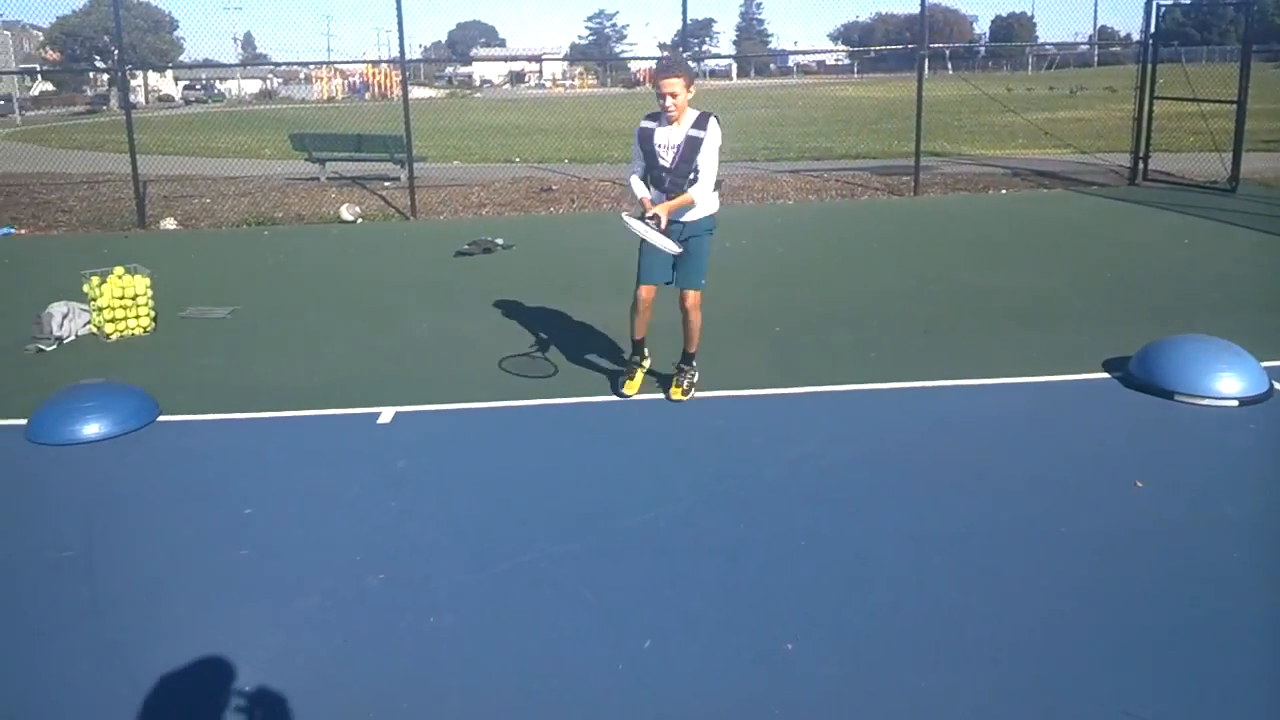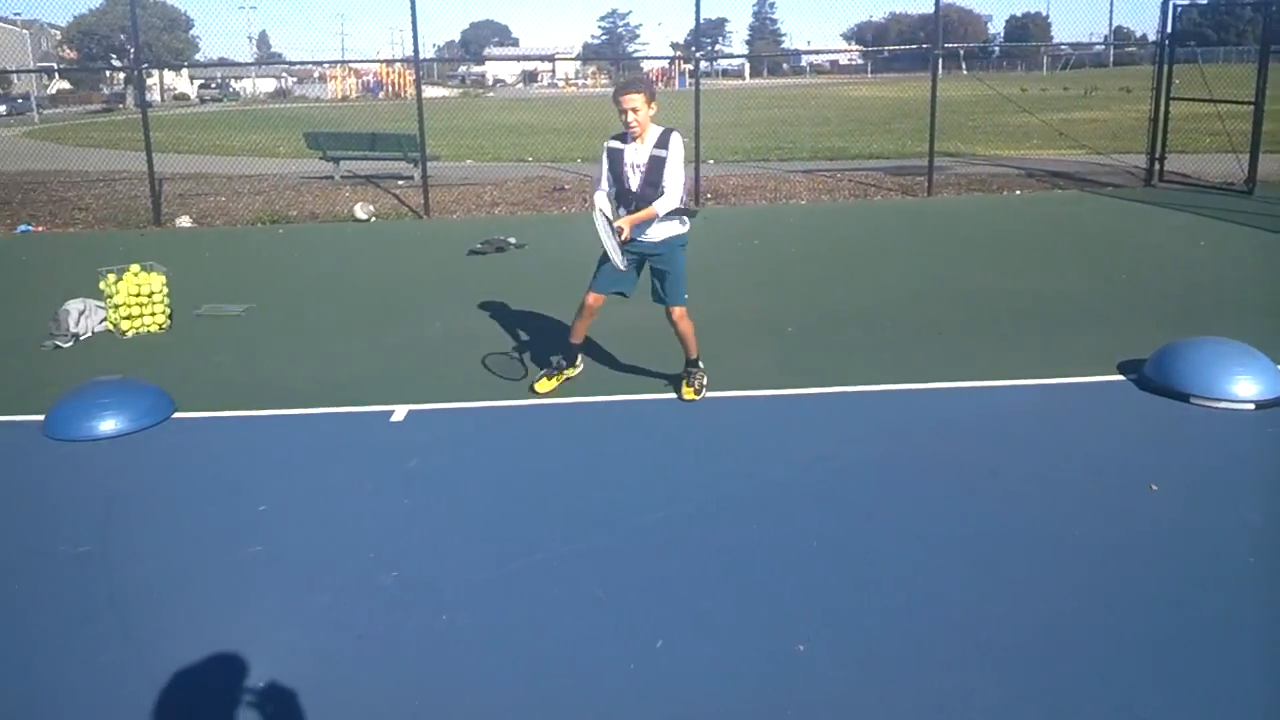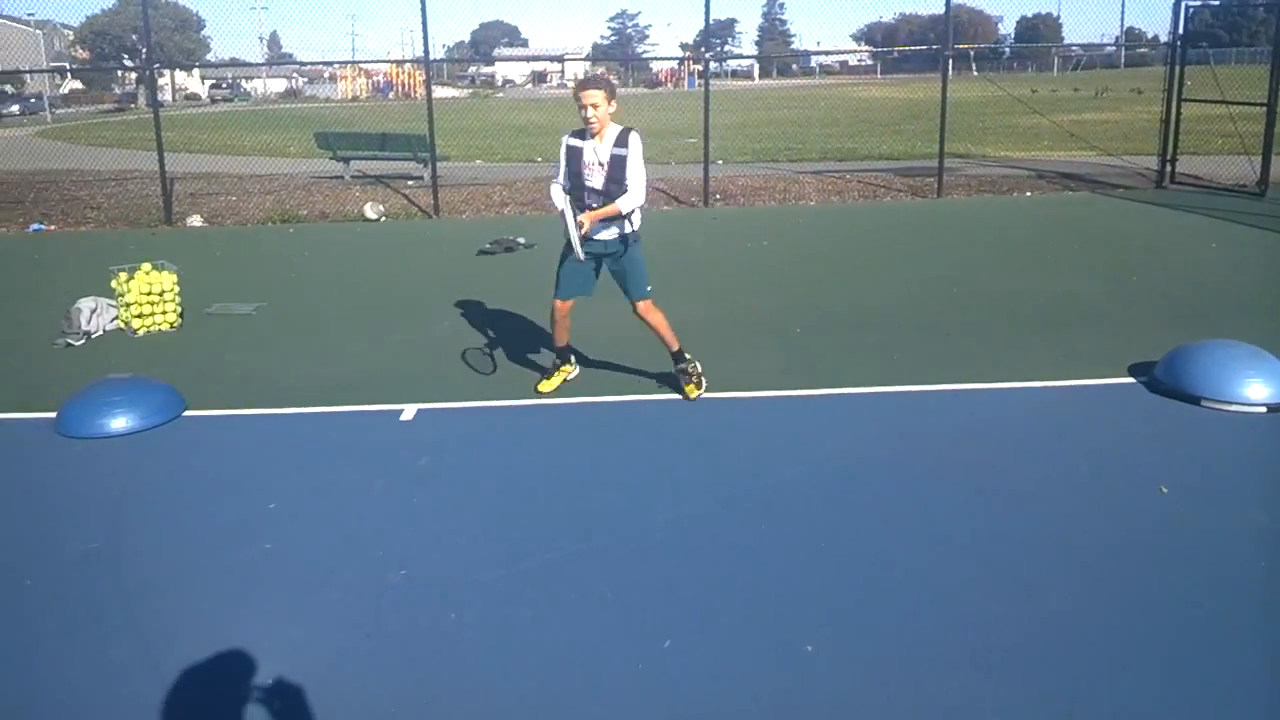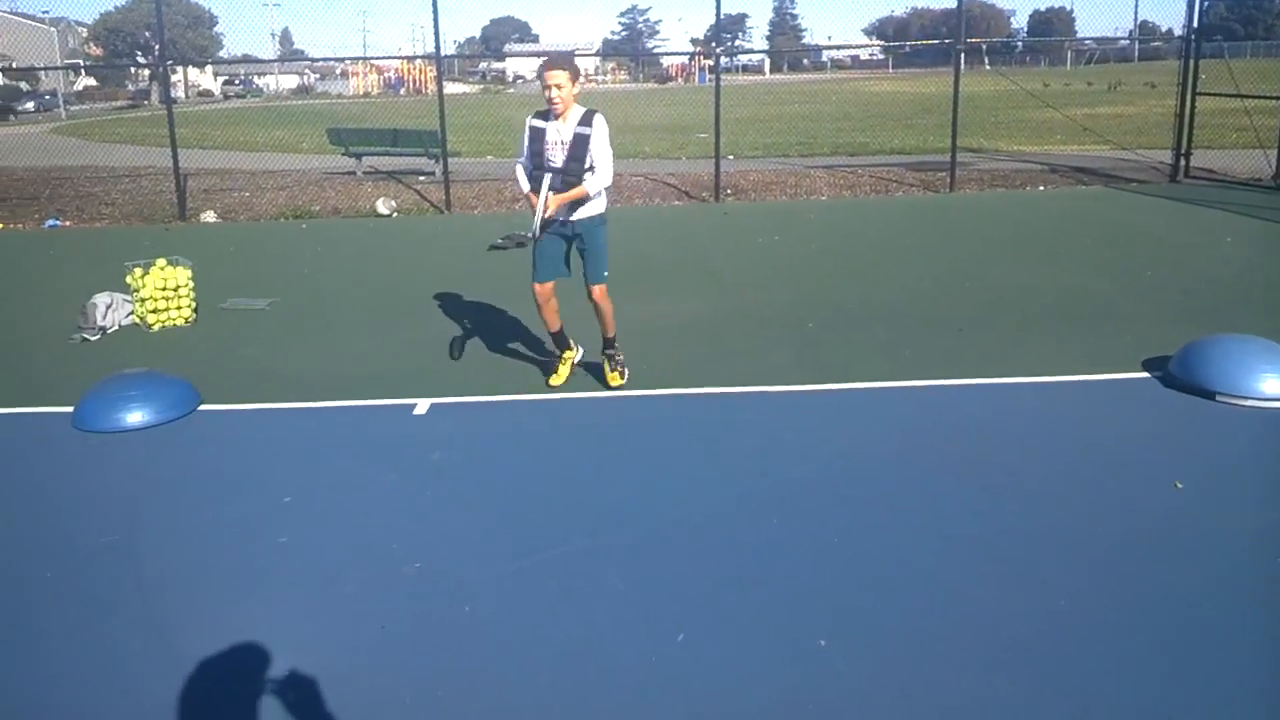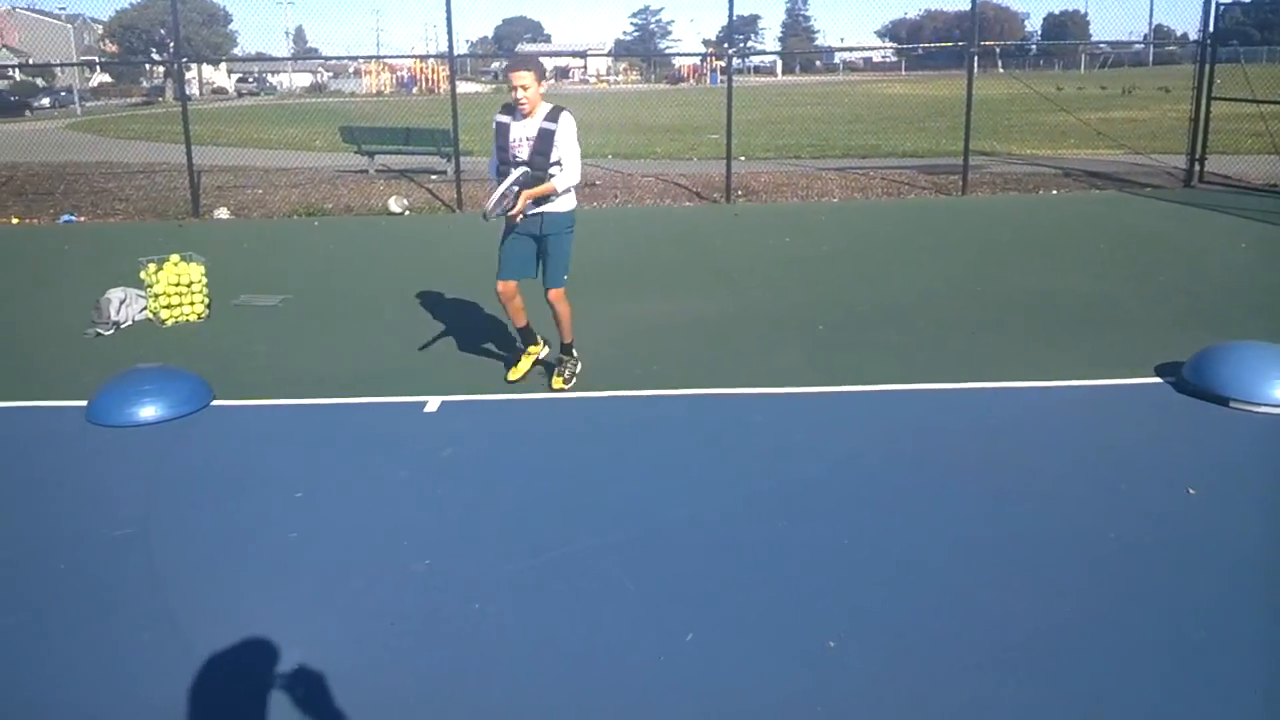
dt=0.1s
person 1, frame 1
left shoulder: (707, 125)
right shoulder: (648, 126)
left elbow: (707, 180)
right elbow: (637, 174)
left wrist: (669, 205)
right wrist: (646, 202)
left hip: (698, 221)
right hip: (659, 221)
left knee: (690, 300)
right knee: (644, 294)
left ankle: (687, 365)
right ankle: (637, 358)
person 1, frame 2
left shoulder: (671, 141)
right shoulder: (614, 146)
left elbow: (672, 197)
right elbow: (604, 193)
left wrist: (631, 220)
right wrist: (611, 221)
left hip: (666, 238)
right hip: (626, 238)
left knee: (676, 314)
right knee: (591, 301)
left ankle: (694, 369)
right ankle: (569, 360)
person 1, frame 3
left shoulder: (630, 142)
right shoulder: (571, 142)
left elbow: (636, 195)
right elbow: (558, 186)
left wrist: (596, 216)
right wrist: (571, 215)
left hip: (621, 236)
right hip: (584, 237)
left knee: (644, 308)
right knee: (560, 306)
left ankle: (685, 363)
right ankle: (564, 363)
person 1, frame 4
left shoulder: (594, 122)
right shoulder: (535, 123)
left elbow: (603, 176)
right elbow: (524, 165)
left wrist: (562, 199)
right wrist: (532, 195)
left hip: (588, 218)
right hip: (548, 219)
left knee: (597, 292)
right knee: (542, 290)
left ankle: (611, 352)
right ankle: (566, 350)
person 1, frame 5
left shoulder: (560, 120)
right shoulder: (503, 121)
left elbow: (572, 174)
right elbow: (497, 165)
left wrist: (530, 193)
left hip: (555, 216)
right hip: (520, 218)
left knee: (555, 293)
right knee: (505, 287)
left ankle: (567, 356)
right ankle: (531, 345)
